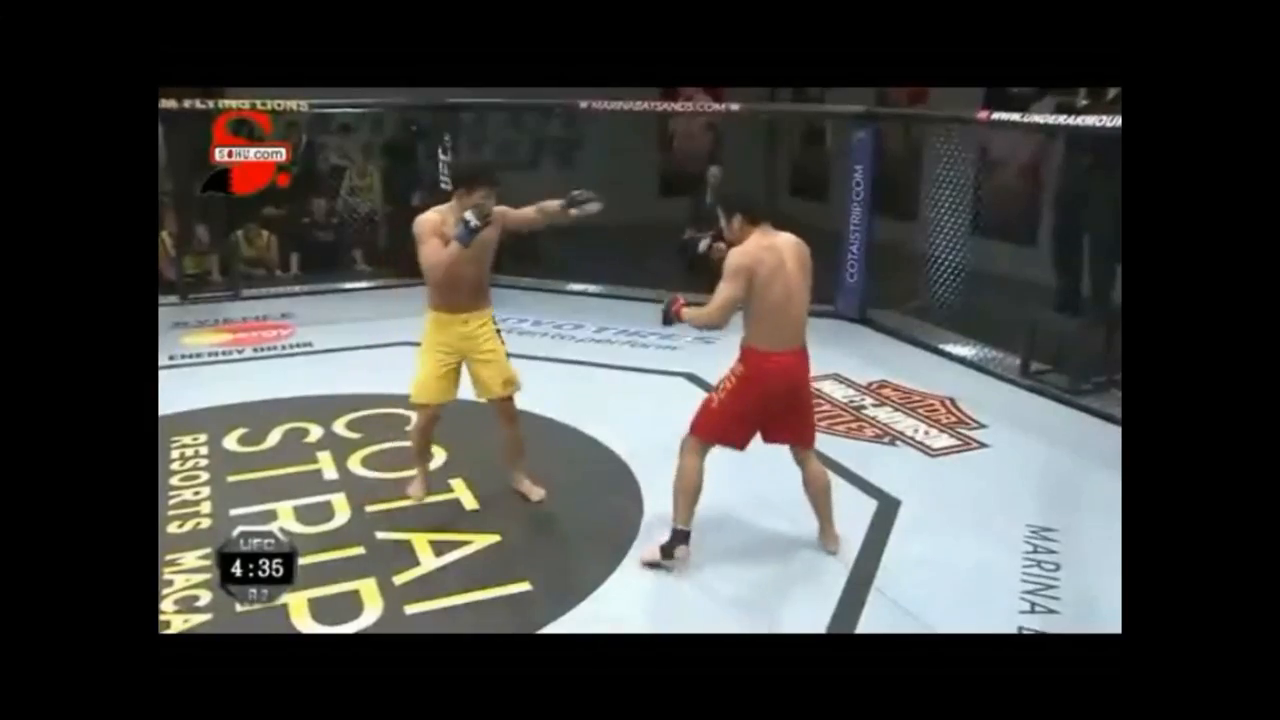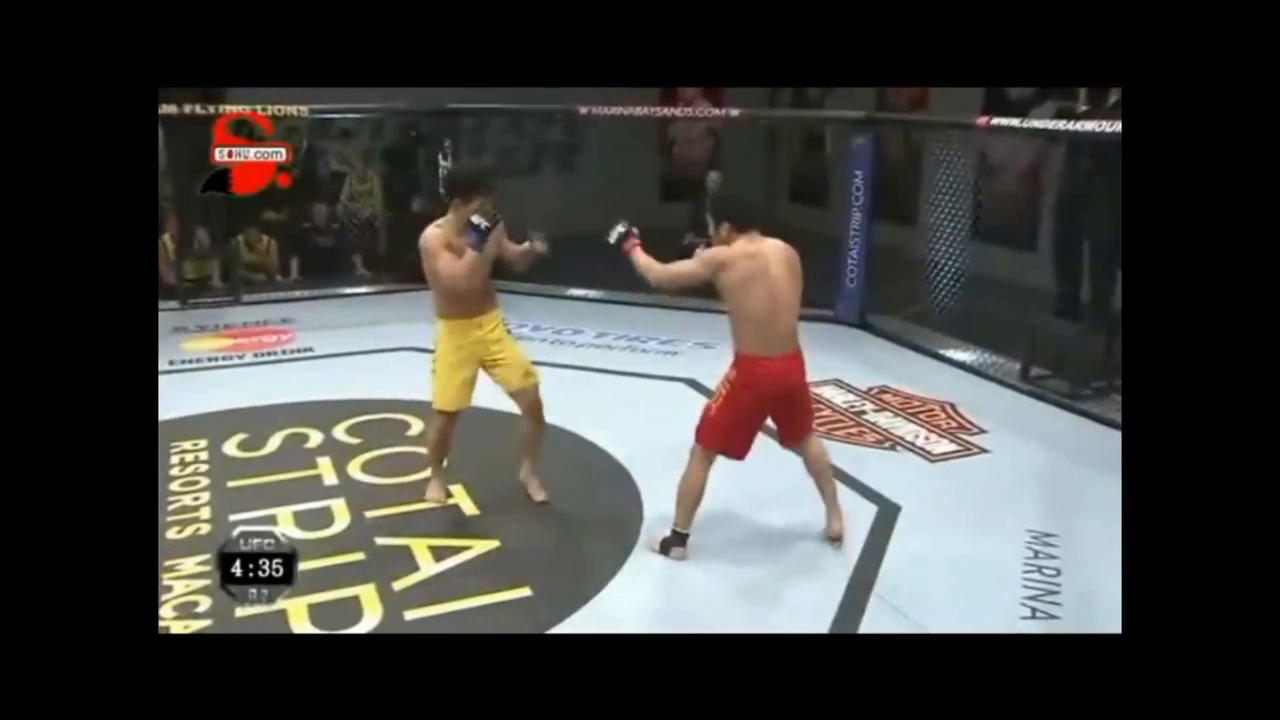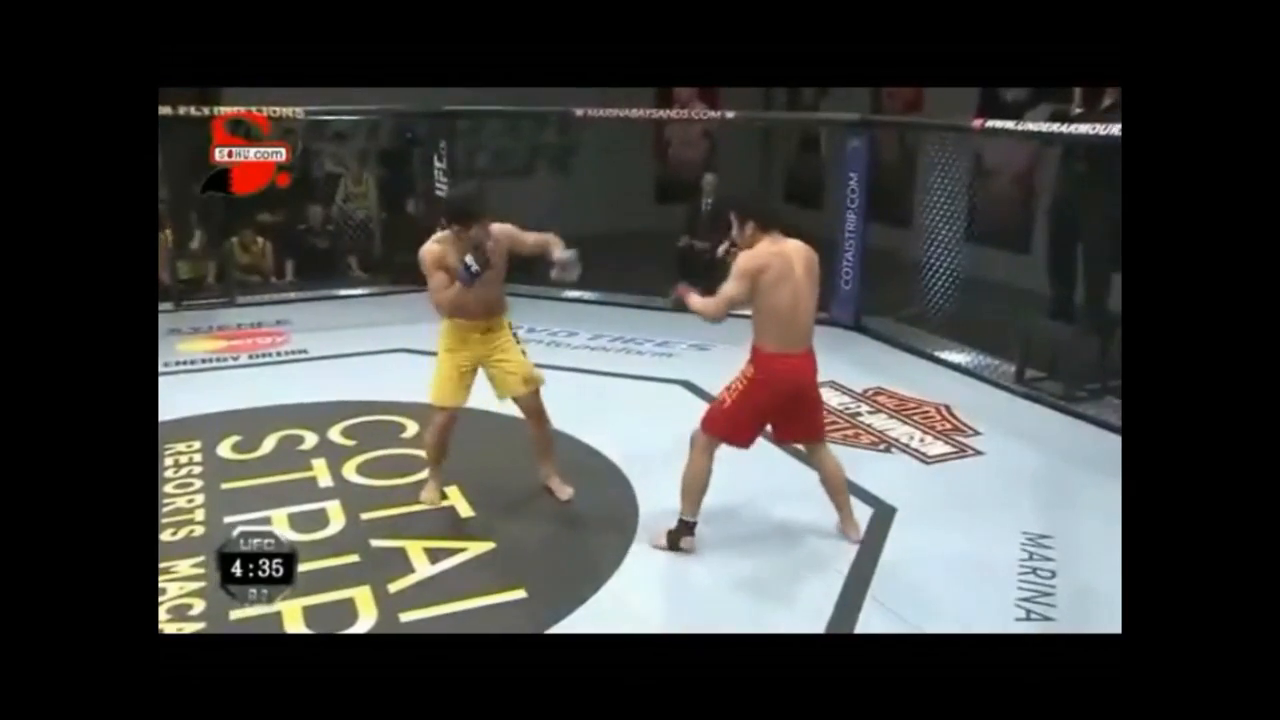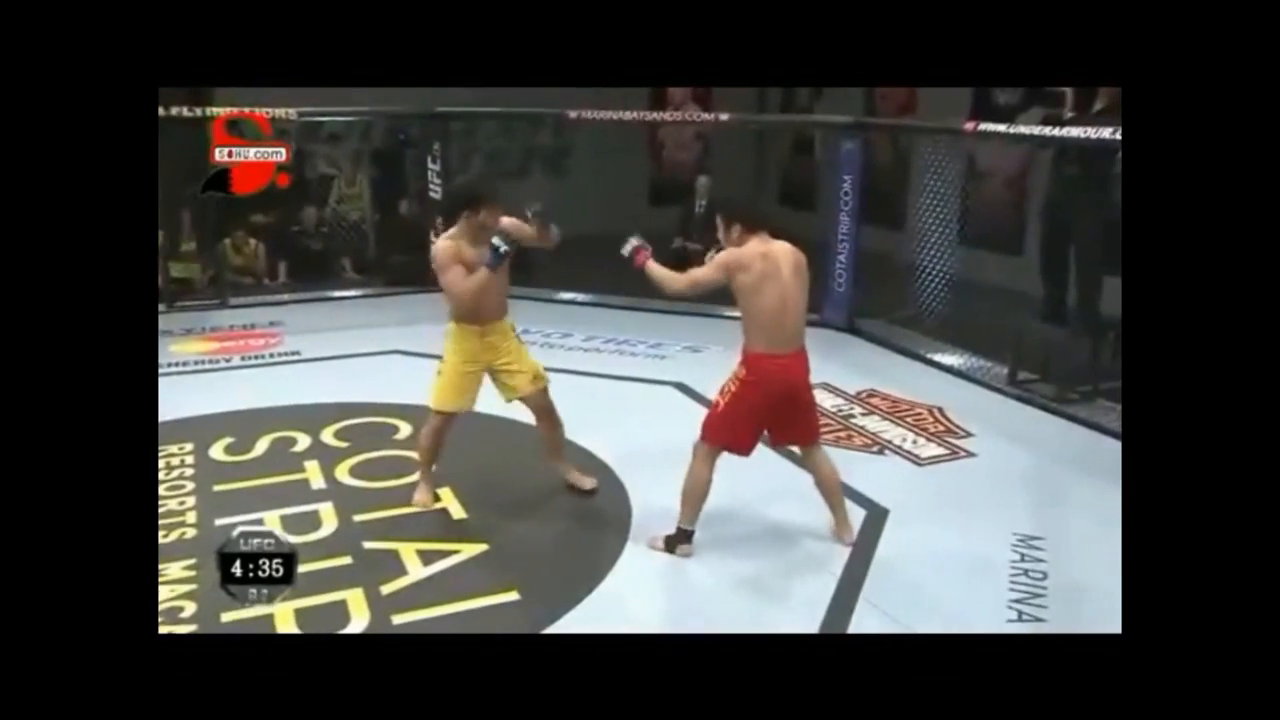
dt=0.3s
person 1, frame 1
left shoulder: (743, 256)
right shoulder: (798, 247)
left elbow: (714, 317)
left wrist: (678, 309)
left hip: (759, 367)
right hip: (796, 364)
left knee: (693, 446)
right knee: (805, 453)
left ankle: (678, 542)
right ankle: (828, 534)
person 1, frame 2
left shoulder: (723, 258)
right shoulder: (787, 253)
left elbow: (659, 276)
left wrist: (630, 244)
left hip: (752, 372)
right hip: (791, 367)
left knee: (702, 454)
right knee: (806, 440)
left ankle: (677, 540)
right ankle: (834, 519)
person 1, frame 3
left shoulder: (753, 260)
right shoulder: (806, 253)
left elbow: (715, 310)
left wrist: (687, 295)
left hip: (767, 369)
right hip: (804, 366)
left knee: (703, 441)
right knee: (816, 447)
left ankle: (683, 532)
right ankle: (849, 523)
person 1, frame 4
left shoulder: (736, 259)
right shoulder: (795, 255)
left elbow: (679, 285)
left wrist: (642, 257)
left hip: (759, 370)
right hip: (796, 366)
left knee: (705, 450)
right knee: (812, 448)
left ankle: (683, 536)
right ankle: (844, 525)
person 2, frame 1
left shoulder: (496, 217)
right shoulder: (428, 223)
left elbow: (536, 214)
right elbow: (435, 274)
left wrist: (569, 206)
right wrist: (463, 236)
left hip: (480, 324)
right hip: (442, 326)
left knee: (505, 407)
right knee: (427, 411)
left ankle: (518, 476)
right ankle: (421, 474)
person 2, frame 2
left shoulder: (490, 226)
right shoulder: (434, 238)
left elbow: (517, 261)
right elbow: (458, 284)
left wrist: (531, 248)
right wrist: (476, 242)
left hip: (492, 326)
right hip: (455, 332)
left knee: (532, 401)
right knee: (446, 414)
left ankle: (529, 471)
right ankle: (436, 478)
person 2, frame 3
left shoulder: (502, 235)
right shoulder: (433, 252)
left elbow: (544, 241)
right elbow: (442, 305)
left wrist: (561, 257)
right wrist: (466, 278)
left hip: (499, 332)
right hip: (459, 337)
left knee: (533, 405)
right knee: (444, 416)
left ankle: (549, 473)
right ankle: (433, 479)
person 2, frame 4
left shoulder: (507, 227)
right shoulder: (445, 249)
left elbow: (549, 240)
right elbow: (463, 298)
left wrist: (542, 226)
right wrist: (491, 263)
left hip: (502, 334)
right hip: (466, 340)
left knee: (543, 404)
right knee: (440, 418)
left ankle: (566, 470)
right ankle: (425, 481)
person 3, frame 1
right shoulder: (1089, 95)
right elbow: (1060, 113)
left wrist: (1084, 105)
right wrist: (1078, 100)
left hip: (1107, 177)
right hip: (1074, 170)
left knee: (1102, 243)
right knee: (1065, 236)
left ankle: (1100, 305)
right ankle: (1067, 300)
person 3, frame 2
right shoulder: (1090, 96)
right elbow: (1061, 119)
left wrist: (1084, 110)
right wrist: (1079, 106)
left hip: (1107, 182)
right hip: (1075, 173)
left knee: (1102, 248)
right knee: (1065, 241)
left ankle: (1100, 311)
right ankle: (1066, 305)
person 3, frame 3
right shoulder: (1088, 95)
left wrist: (1078, 112)
right wrist: (1072, 106)
left hip: (1101, 188)
right hip: (1069, 181)
left knee: (1096, 256)
right knee: (1060, 248)
left ankle: (1095, 319)
right ankle: (1061, 310)
person 3, frame 4
left shoulder: (1116, 115)
right shoulder: (1079, 98)
left wrist: (1070, 117)
left hip: (1092, 195)
right hip: (1060, 187)
left knee: (1088, 261)
right knee: (1052, 255)
left ankle: (1087, 324)
right ankle: (1052, 316)
